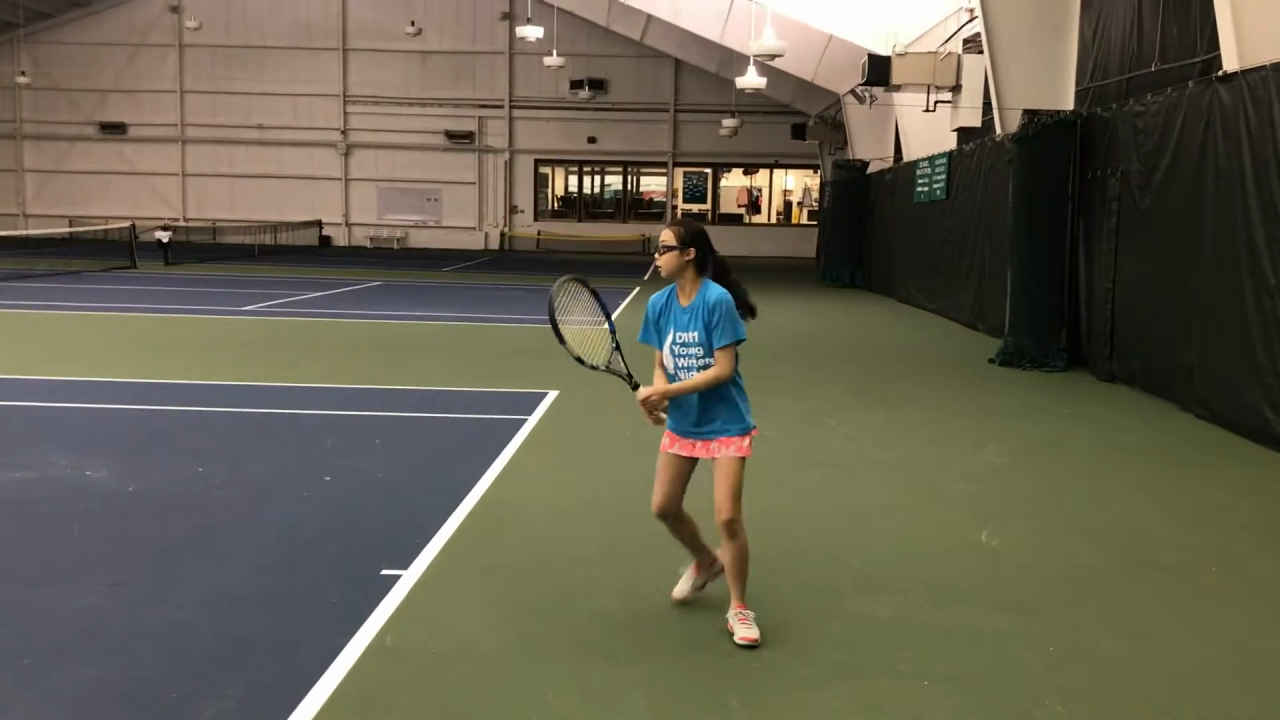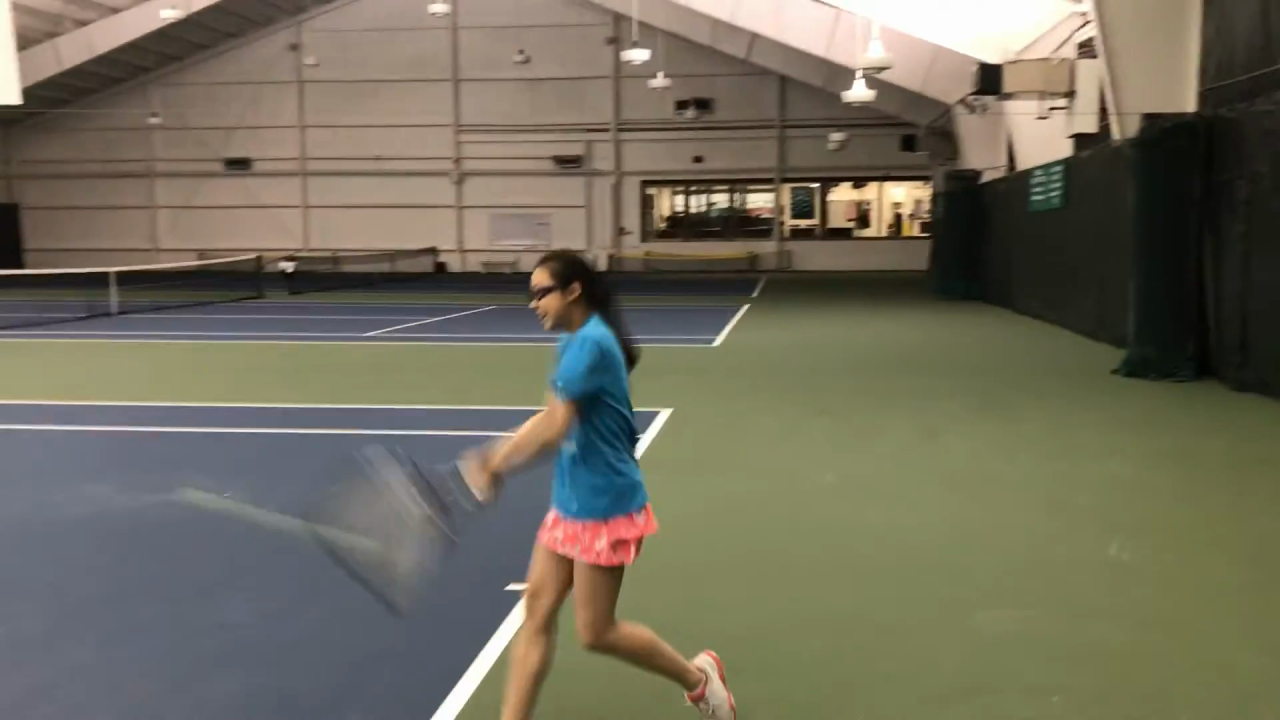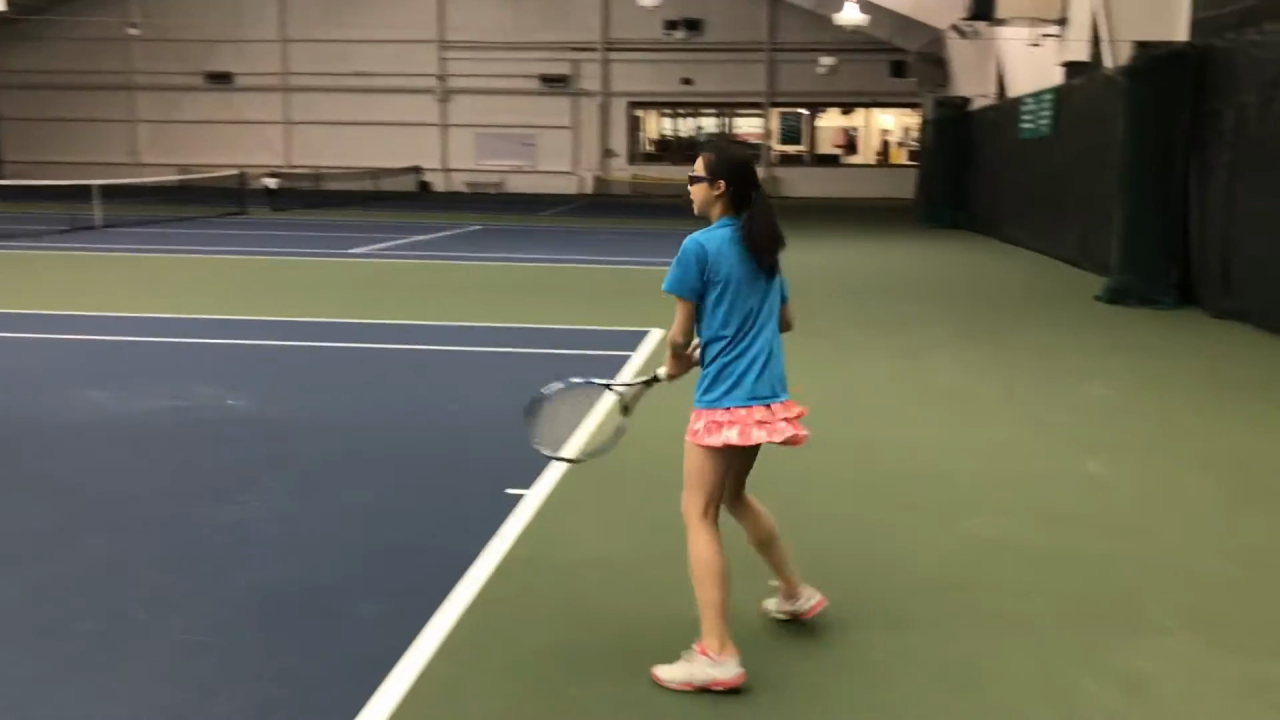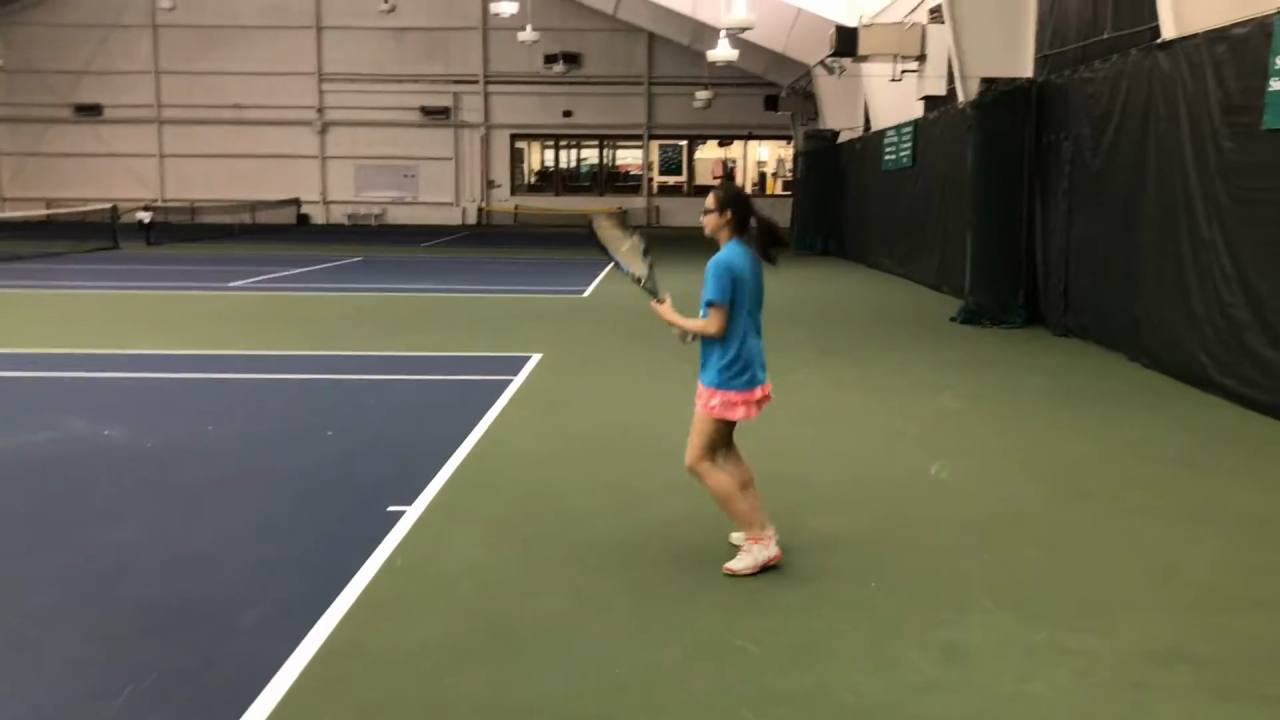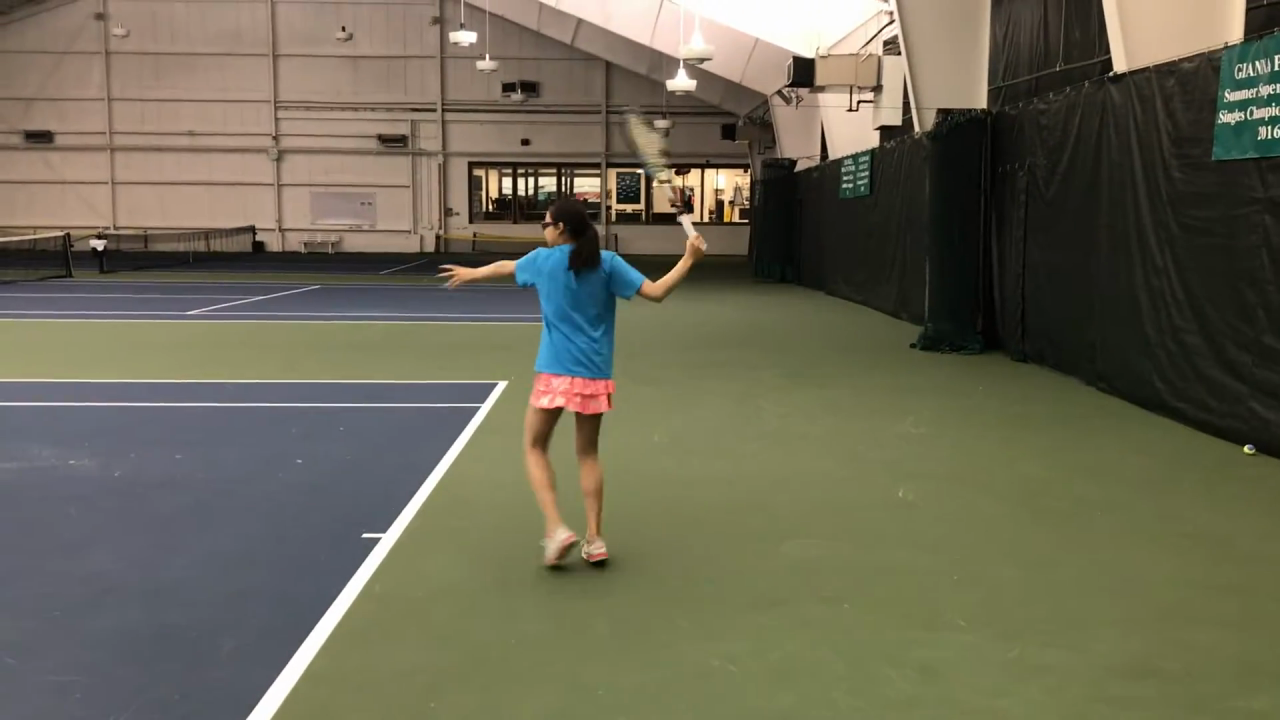
dt=1s
person 1, frame 1
left shoulder: (717, 300)
right shoulder: (658, 304)
left elbow: (724, 369)
right elbow: (661, 366)
left wrist: (668, 392)
right wrist: (654, 392)
left hip: (725, 424)
right hip: (680, 425)
left knee: (728, 519)
right knee: (663, 507)
left ankle: (739, 608)
right ankle: (706, 560)
person 1, frame 2
left shoulder: (589, 344)
right shoulder: (576, 344)
left elbow: (556, 429)
right elbow: (550, 422)
left wrist: (497, 463)
right wrist: (498, 457)
left hip: (605, 507)
right hip: (572, 503)
left knee: (596, 632)
right knee: (536, 619)
left ankle: (697, 677)
person 1, frame 3
left shoulder: (699, 247)
right shoulder: (764, 244)
left elbow: (680, 333)
left wrist: (677, 358)
left hip: (726, 401)
right hip: (768, 395)
left knee: (698, 515)
right knee: (734, 495)
left ankle: (716, 654)
right ankle: (796, 593)
person 1, frame 4
left shoulder: (721, 264)
right shoulder: (749, 256)
left elbow: (715, 329)
left wrist: (673, 318)
right wrist: (695, 324)
left hip: (725, 378)
right hip: (747, 371)
left knee: (698, 460)
right knee: (722, 445)
left ankle: (758, 539)
right ankle: (761, 529)
person 1, frame 5
left shoulder: (541, 259)
right shoulder: (607, 262)
left elbow: (504, 268)
right elbow: (656, 293)
left wrist: (470, 273)
right wrist: (689, 259)
left hip: (555, 372)
right hip: (596, 374)
left knee: (534, 449)
right knee: (587, 454)
left ankle: (557, 528)
right ankle: (595, 541)
